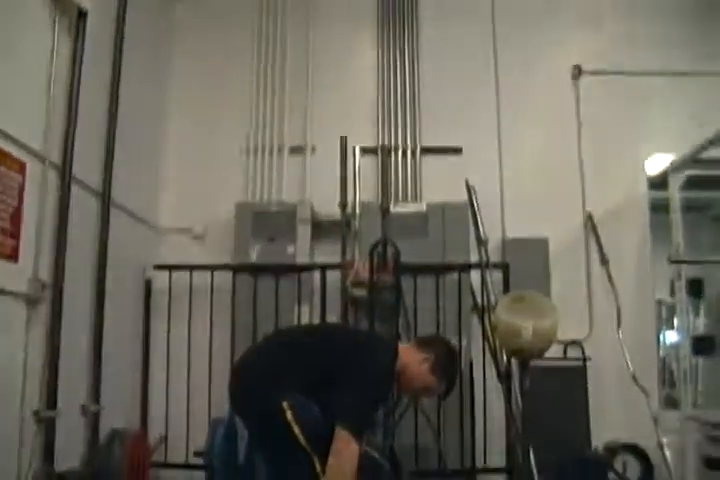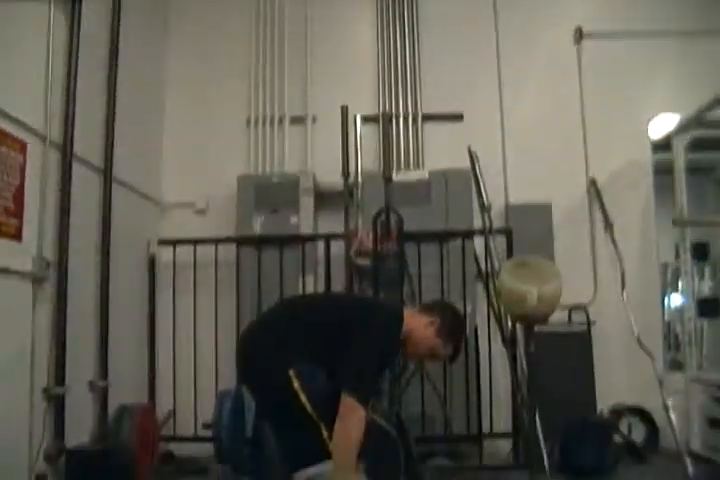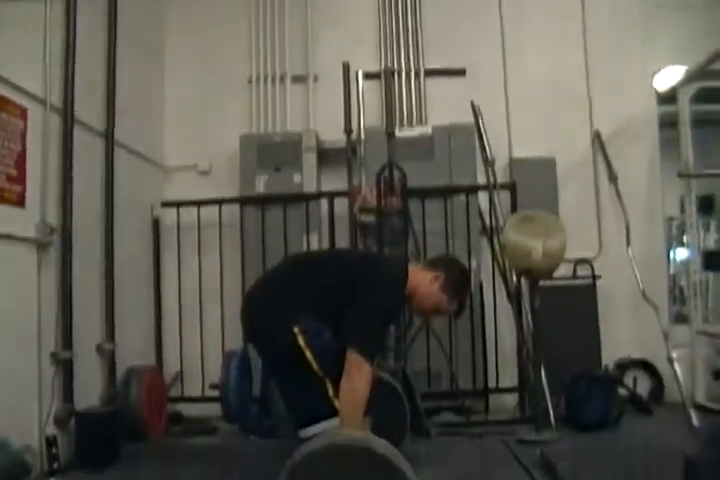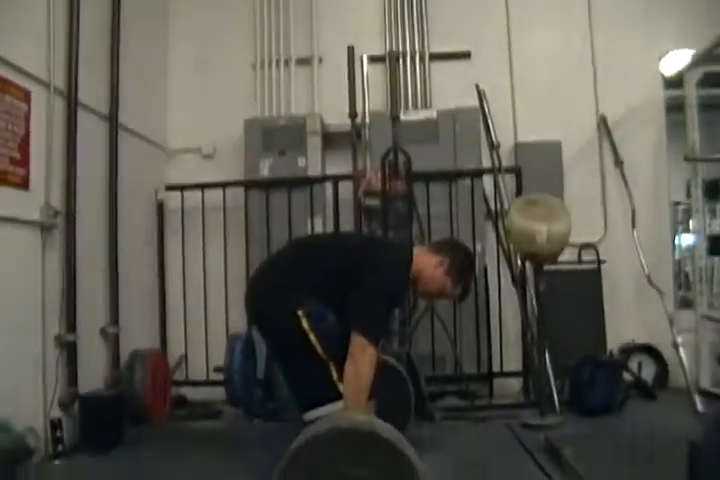
dt=0.1s
person 1, frame 1
left shoulder: (378, 356)
right shoulder: (375, 364)
left elbow: (345, 438)
right elbow: (344, 446)
left hip: (261, 378)
right hip: (264, 382)
person 1, frame 2
left shoulder: (385, 326)
right shoulder: (381, 333)
left elbow: (354, 408)
right elbow: (351, 414)
left hip: (266, 351)
right hip: (268, 353)
right knee: (327, 457)
person 1, frame 3
left shoulder: (388, 279)
right shoulder: (384, 288)
left elbow: (358, 363)
right elbow: (357, 369)
left hip: (275, 307)
right hip: (275, 310)
right knee: (332, 412)
person 1, frame 4
left shoulder: (393, 262)
right shoulder: (389, 270)
left elbow: (362, 347)
right elbow: (361, 352)
left hip: (279, 291)
right hip: (279, 293)
right knee: (337, 395)
